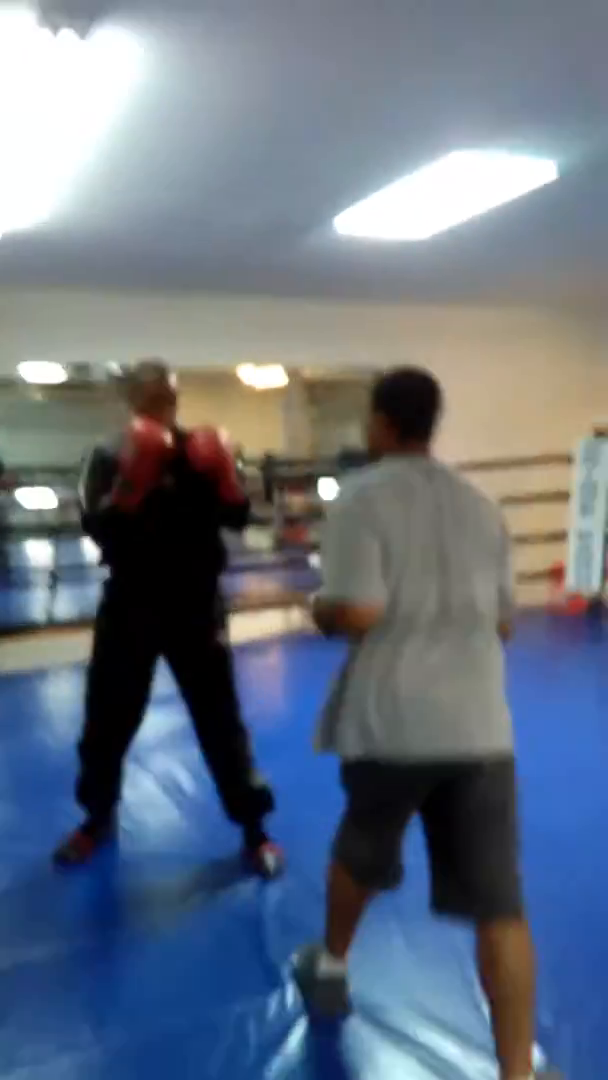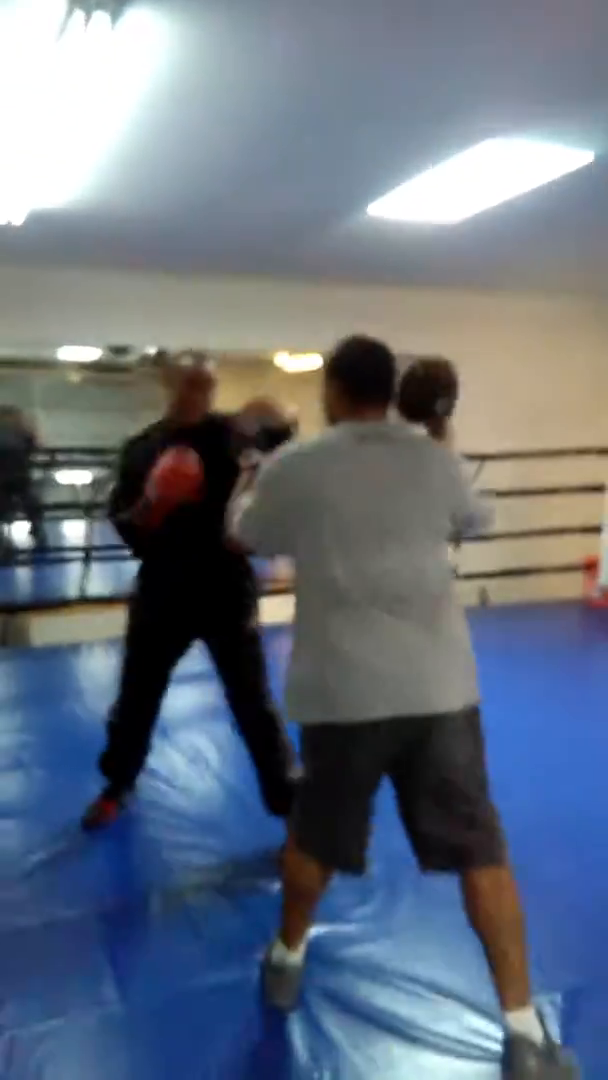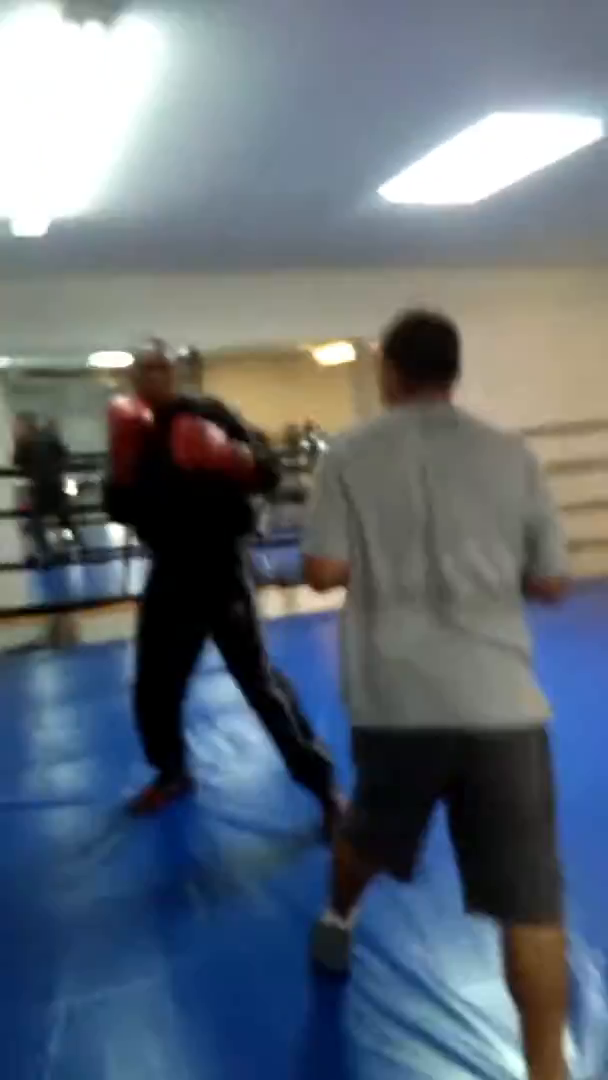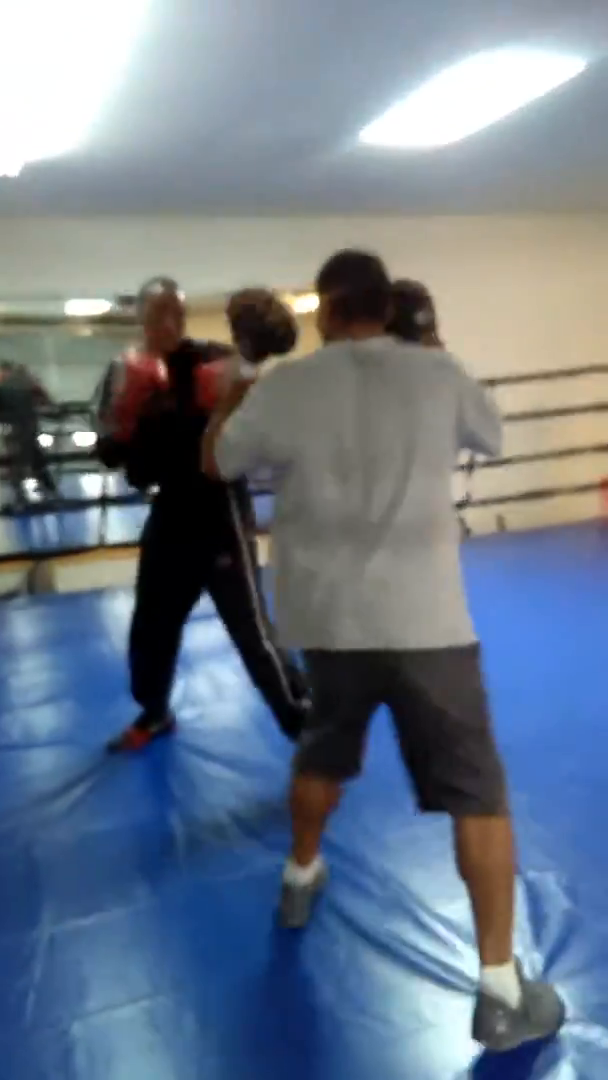
dt=0.7s
person 1, frame 1
left shoulder: (362, 497)
right shoulder: (481, 506)
left elbow: (355, 613)
right elbow: (501, 622)
left wrist: (319, 610)
left hip: (390, 724)
right hip: (479, 727)
left knee: (361, 854)
right knee: (498, 903)
left ankle: (329, 970)
person 1, frame 2
left shoulder: (296, 466)
right shoulder: (437, 461)
left elbow: (245, 537)
right elbow: (474, 520)
left wrist: (251, 493)
left hip: (342, 692)
right hip: (437, 688)
left knee: (315, 833)
right knee: (480, 849)
left ankle: (286, 960)
person 1, frame 3
left shoulder: (350, 453)
right shoulder: (510, 455)
left elbow: (324, 573)
right elbow: (550, 583)
left hip: (395, 699)
right hip: (496, 704)
left knee: (374, 825)
right knee: (528, 899)
left ankle: (335, 925)
person 1, frame 4
left shoulder: (282, 386)
right shoulder: (438, 375)
left elbow: (216, 464)
right elbow: (488, 436)
left wrist: (229, 401)
left hip: (331, 621)
right hip: (427, 625)
left knee: (324, 751)
right knee: (479, 791)
left ankle: (300, 877)
right ankle: (502, 986)
person 2, frame 1
left shoulder: (196, 448)
right shoulder: (109, 457)
left elbow: (236, 517)
right elbow: (98, 526)
left wrist: (223, 475)
right wrist: (133, 478)
left hip: (194, 599)
right hip: (131, 603)
left knee: (219, 718)
right knee: (108, 718)
left ankle: (254, 830)
right ankle: (98, 818)
person 2, frame 2
left shoulder: (229, 432)
right shoulder: (145, 446)
right elbow: (124, 522)
right wrist: (151, 505)
left hip: (226, 586)
right hip: (166, 586)
left knee: (253, 705)
right knee: (136, 700)
left ankle: (296, 812)
right ankle: (116, 786)
person 2, frame 3
left shoulder: (206, 413)
right shoulder: (134, 433)
left elbow: (266, 473)
right elbow: (121, 508)
left wrist: (229, 455)
right wrist: (123, 462)
left hip: (218, 562)
right hip: (173, 567)
left knee: (257, 678)
right knee: (153, 686)
left ankle: (322, 783)
right ankle: (172, 772)
person 2, frame 4
left shoulder: (210, 361)
right shoulder: (124, 375)
right elbow: (109, 453)
right wrist: (122, 412)
left hip: (220, 511)
right hip: (171, 515)
left knee: (250, 632)
right knee: (150, 629)
right ankle: (155, 713)
